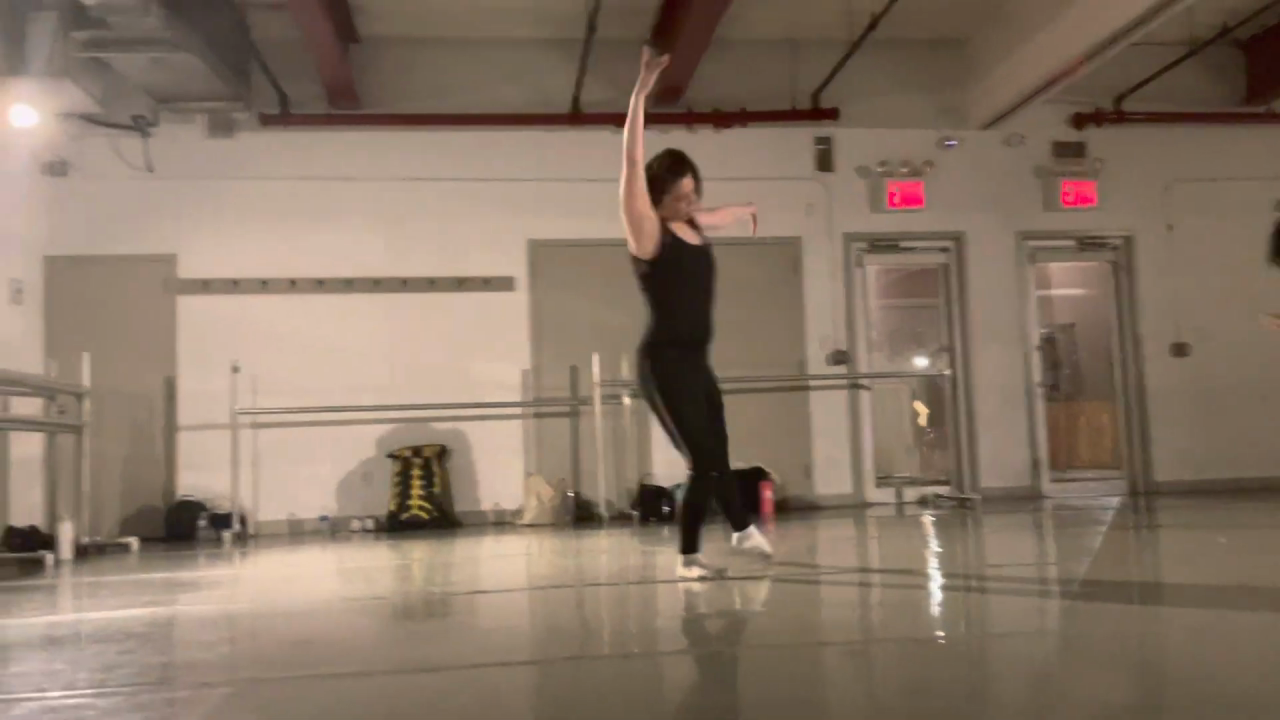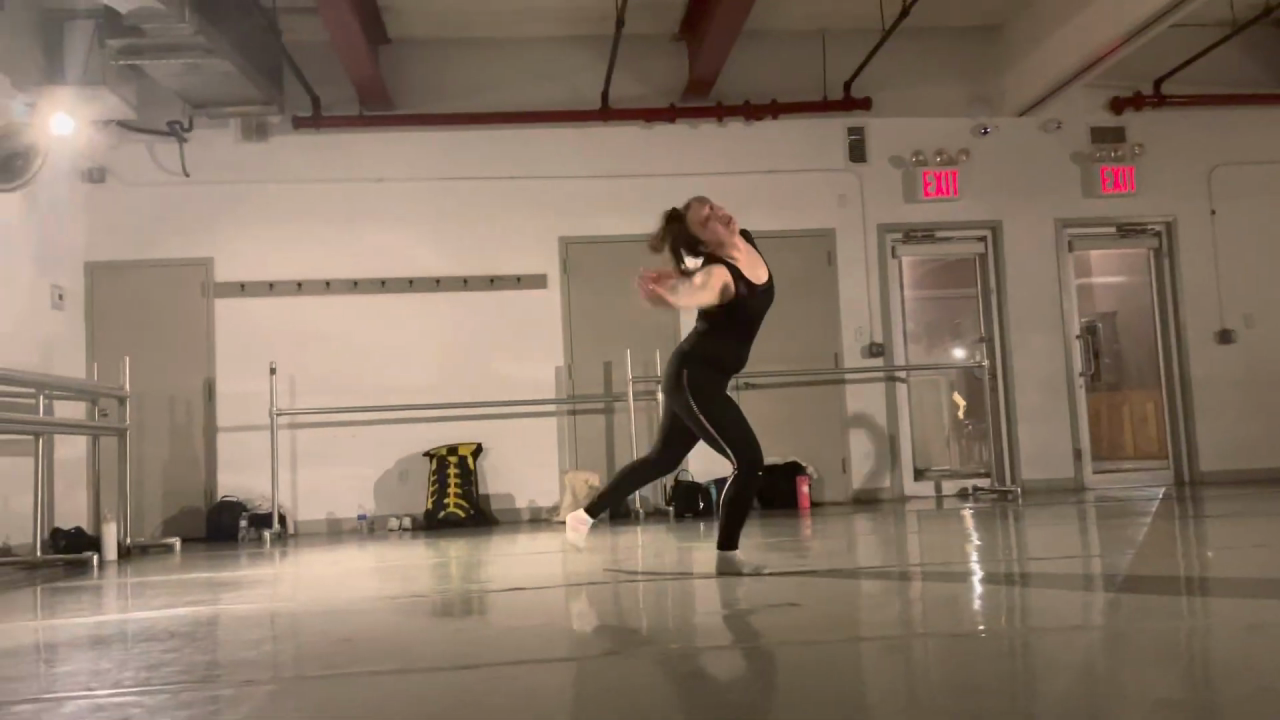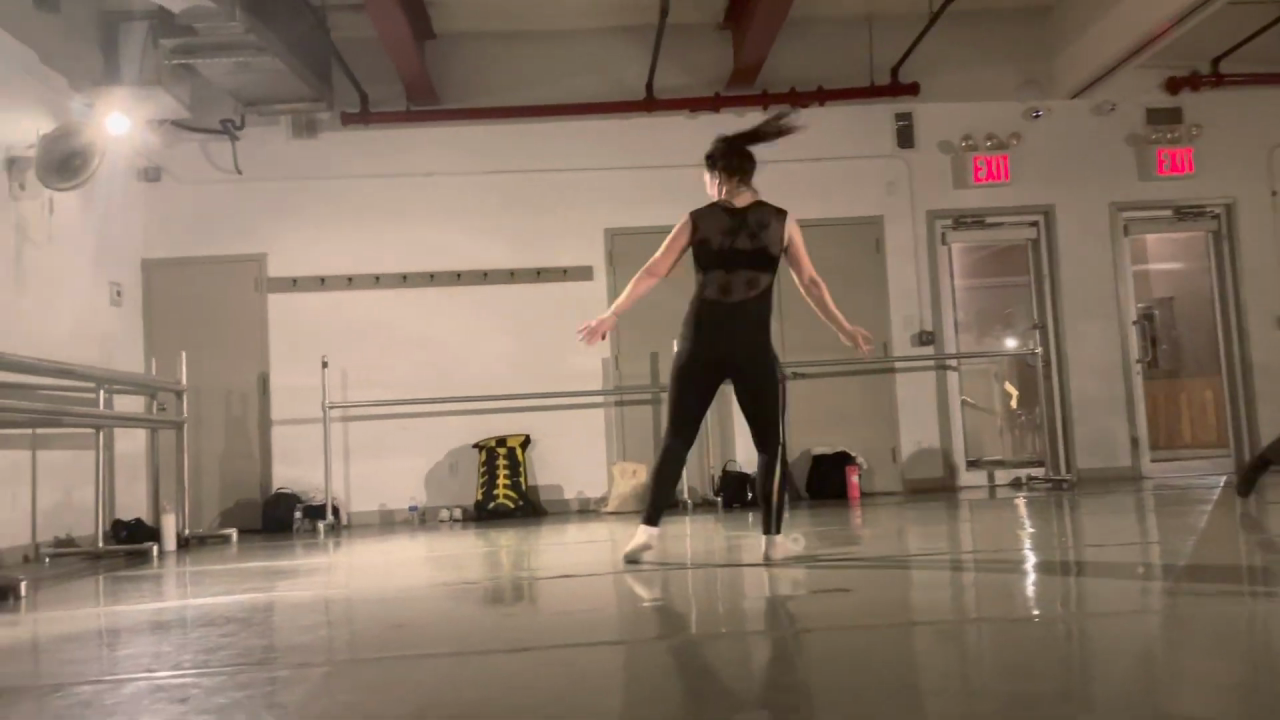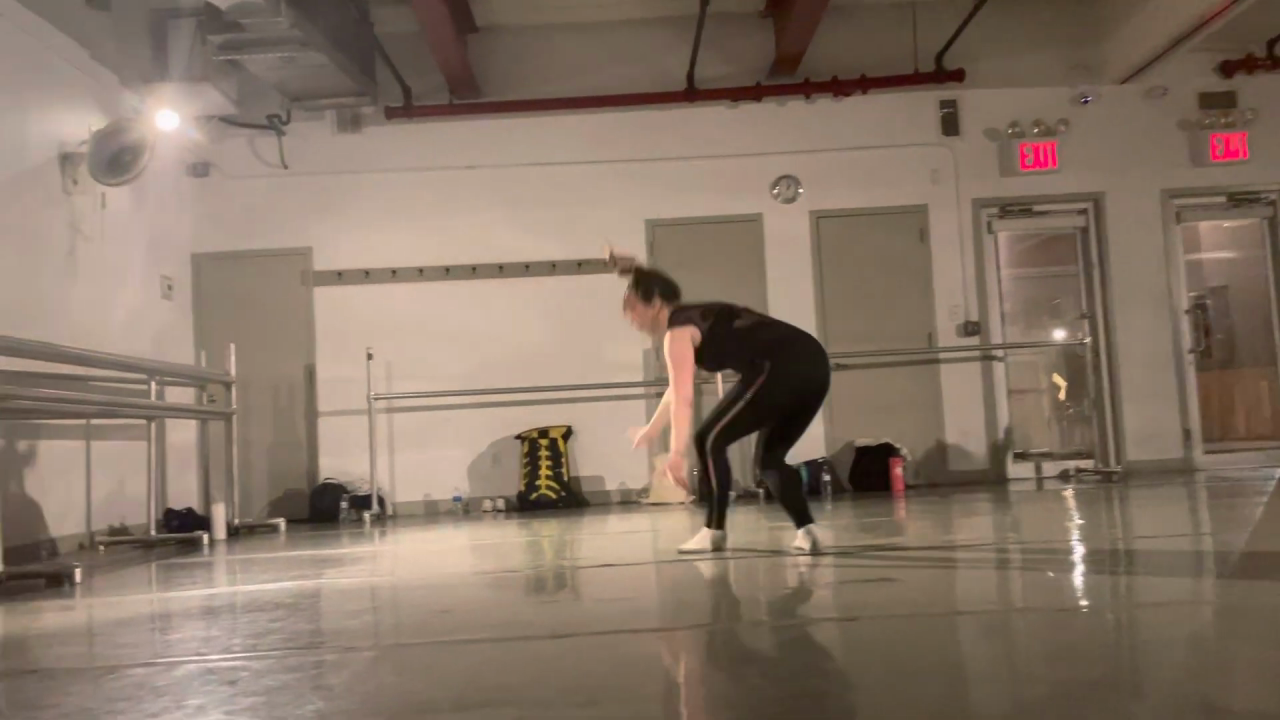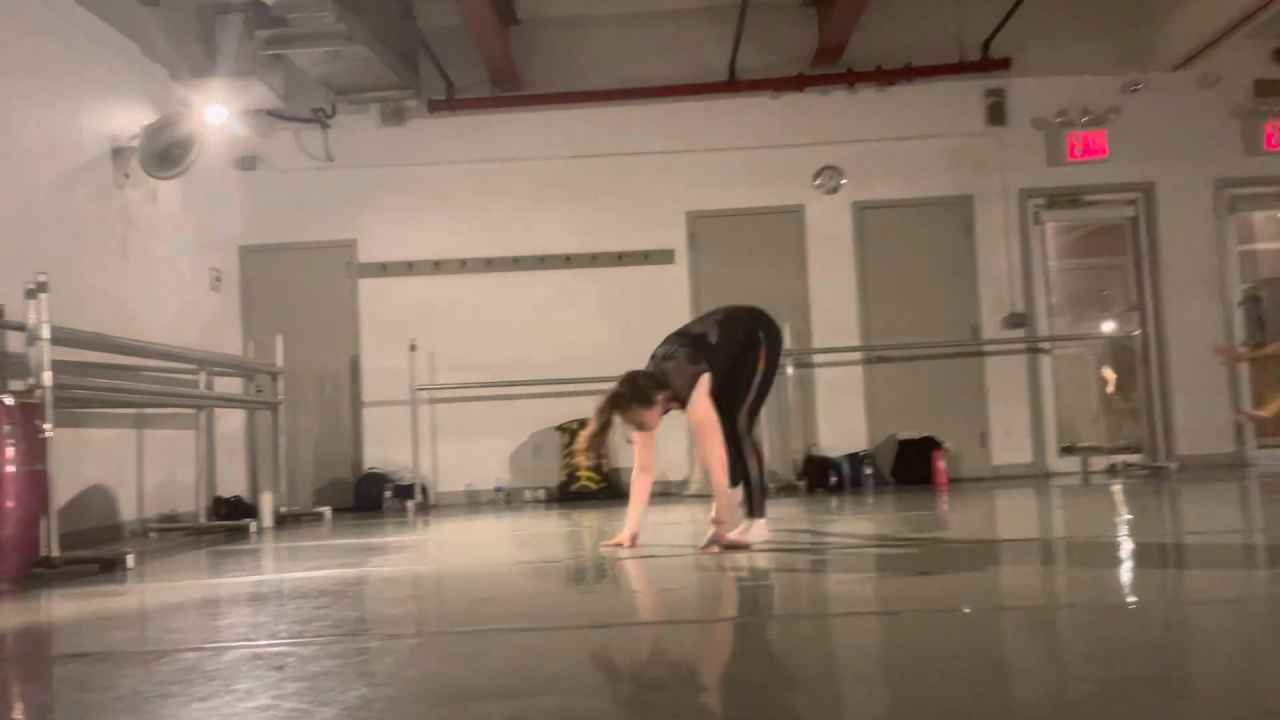
dt=0.4s
person 1, frame 1
left shoulder: (694, 224)
right shoulder: (648, 231)
left elbow: (717, 217)
right elbow: (632, 166)
left wrist: (727, 217)
right wrist: (641, 92)
left hip: (692, 367)
right hip: (665, 370)
left knee: (715, 453)
right knee: (704, 463)
left ankle: (740, 528)
right ankle: (688, 560)
person 1, frame 2
left shoulder: (745, 243)
right shoulder: (716, 271)
right elbow: (691, 296)
left wrist: (673, 277)
right wrist: (668, 293)
left hip: (698, 375)
right hip: (693, 377)
left knee: (661, 458)
right knee: (749, 462)
left ankle: (585, 514)
right ankle: (727, 555)
person 1, frame 3
left shoulder: (696, 222)
right shoulder: (780, 221)
left elbow: (652, 273)
right elbow: (811, 283)
left wrist: (610, 316)
right wrist: (845, 329)
left hip: (701, 339)
right hip: (751, 344)
left knee: (678, 440)
right knee: (771, 445)
left ankle: (648, 530)
right ankle: (773, 538)
person 1, frame 4
left shoulder: (678, 333)
right shoulder: (696, 322)
left elbow: (683, 399)
right elbow: (679, 390)
left wrist: (677, 453)
right wrist: (654, 426)
left hip: (781, 368)
right hip: (812, 363)
left knee: (710, 438)
right knee: (770, 461)
left ankle: (713, 532)
right ankle: (807, 529)
person 1, frame 5
left shoulder: (694, 392)
right shoulder: (640, 397)
left elbow: (715, 462)
right elbow: (644, 469)
left wrist: (720, 526)
right wrist: (631, 529)
left hip: (760, 336)
right hip: (720, 332)
left knee: (736, 427)
right knee: (715, 432)
left ankle: (757, 520)
right ankle: (734, 487)
